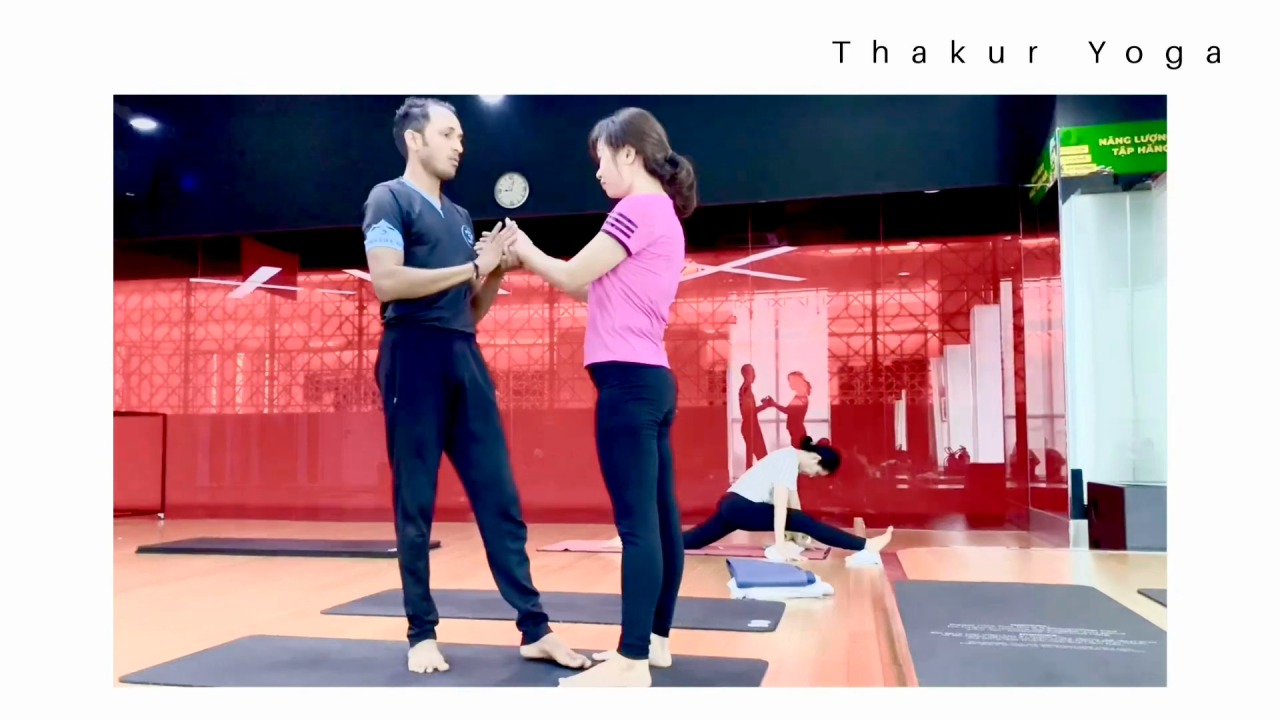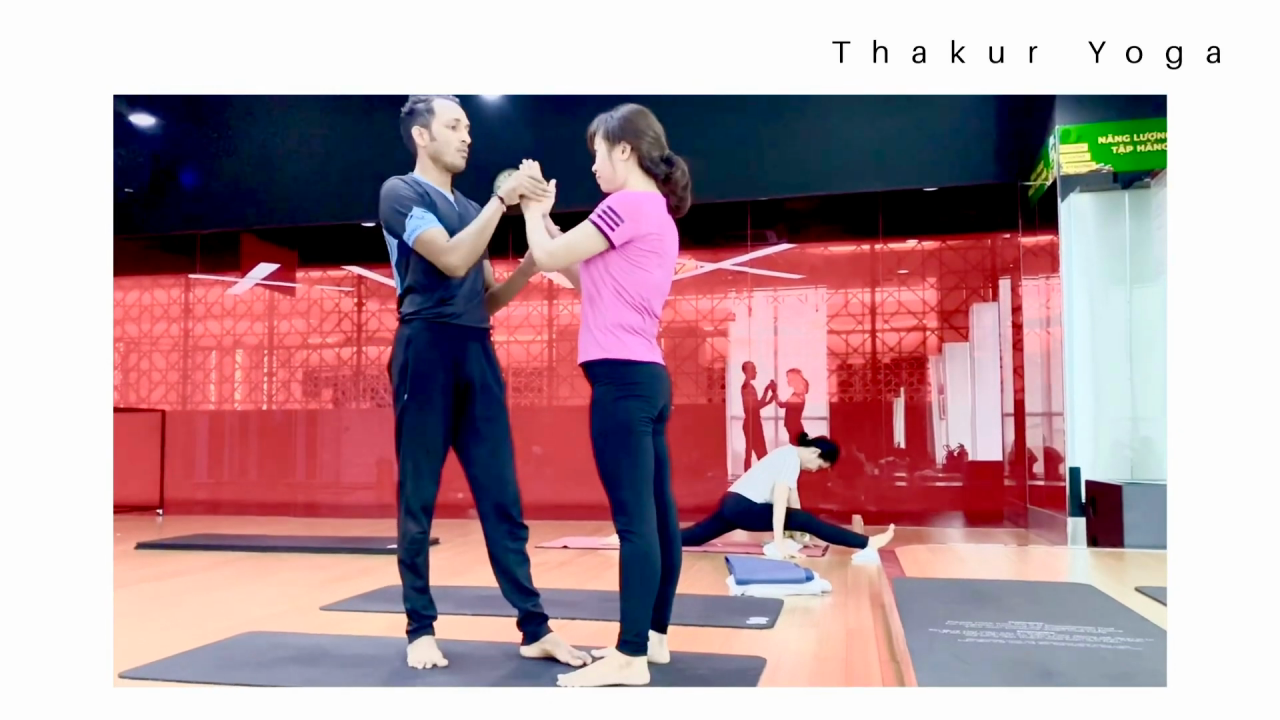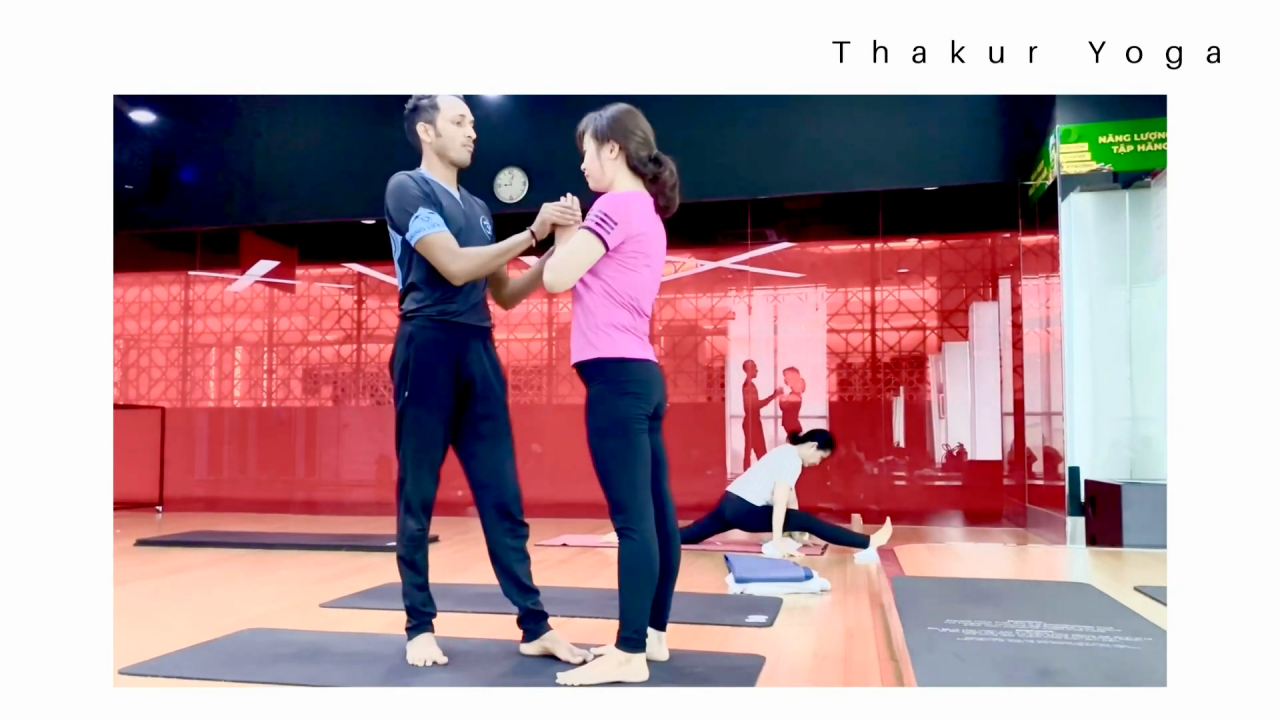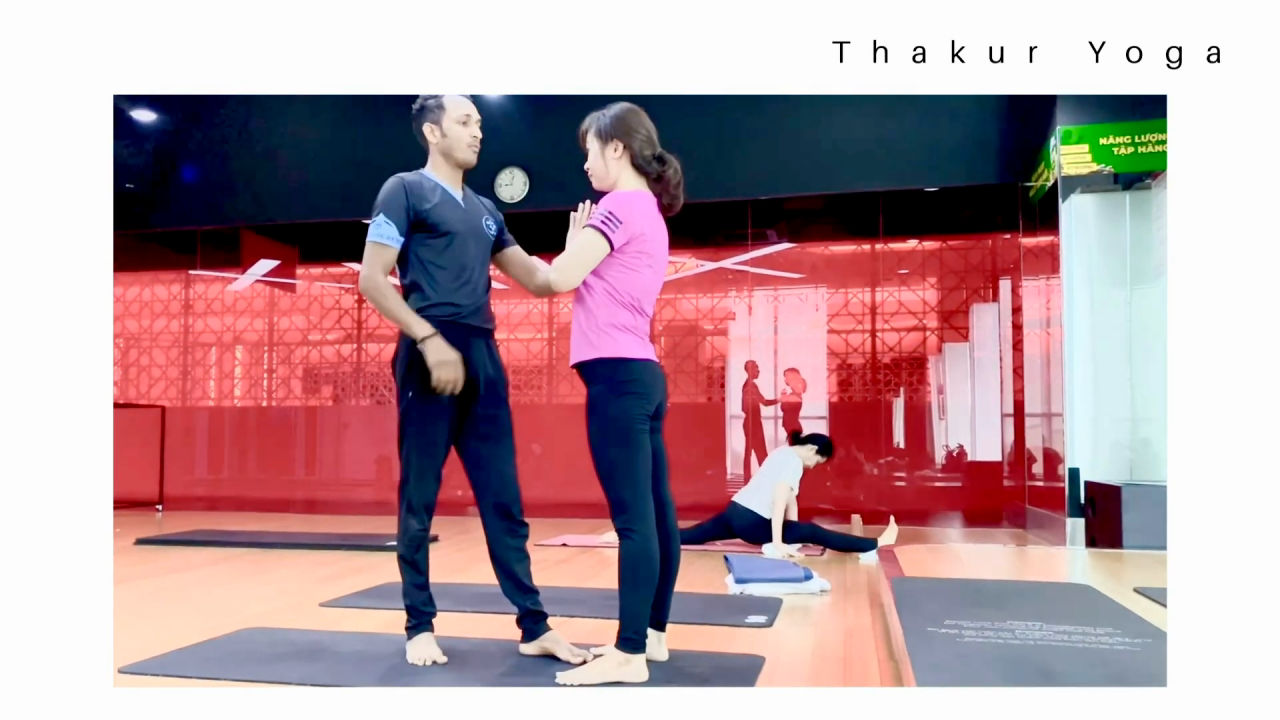
dt=0.7s
person 1, frame 1
left shoulder: (639, 209)
right shoulder: (663, 215)
left elbow: (574, 276)
right elbow: (597, 289)
left wrist: (524, 250)
right wrist: (530, 259)
left hip: (628, 379)
right hip: (651, 380)
left knee: (637, 523)
right knee: (659, 517)
left ankle: (632, 660)
right ankle: (654, 639)
person 1, frame 2
left shoulder: (630, 205)
right shoulder: (657, 215)
left elbow: (546, 257)
right elbow: (586, 276)
left wrist: (533, 212)
right wrist: (545, 219)
left hip: (622, 378)
right hip: (647, 377)
left knee: (634, 520)
right knee: (656, 514)
left ankle: (630, 656)
right ankle: (652, 636)
person 1, frame 3
left shoulder: (617, 205)
right shoulder: (645, 212)
left elbow: (557, 279)
right elbow: (589, 279)
left wrist: (564, 238)
right wrist: (570, 239)
left hip: (616, 375)
right hip: (640, 375)
left knee: (631, 516)
right knee: (655, 510)
left ankle: (628, 652)
right ankle: (651, 633)
person 1, frame 4
left shoulder: (621, 205)
right shoulder: (649, 212)
left elbow: (562, 278)
left wrist: (575, 239)
right wrist: (581, 244)
left hip: (617, 375)
right hip: (642, 374)
left knee: (633, 517)
right knee: (655, 512)
left ankle: (629, 653)
right ankle: (651, 634)
person 2, frame 1
left shoulder: (460, 216)
right shoulder: (390, 198)
right elbow: (386, 281)
left wrist: (496, 271)
right wrist: (473, 267)
left hip: (465, 357)
right hip: (413, 354)
left knee: (499, 496)
right knee: (416, 503)
left ankle: (534, 628)
right ankle: (421, 633)
person 2, frame 2
left shoulder: (469, 207)
right shoulder: (400, 192)
right elbow: (453, 260)
left wrist: (535, 257)
right wrist: (503, 198)
left hip: (477, 353)
right hip: (427, 349)
left knee: (502, 497)
right knee: (418, 499)
left ankle: (534, 628)
right ankle: (420, 629)
person 2, frame 3
left shoulder: (477, 207)
right shoulder: (407, 187)
left elbow: (504, 294)
right elbow: (455, 267)
left wrist: (551, 256)
right wrist: (532, 232)
left hip: (480, 351)
right hip: (428, 347)
left knee: (502, 496)
right knee: (418, 496)
left ankle: (534, 625)
right ankle: (420, 626)
person 2, frame 4
left shoulder: (485, 209)
right shoulder: (405, 190)
left elbow: (538, 281)
right elbow: (372, 278)
right wrist: (428, 338)
left hip: (482, 354)
right hip: (428, 354)
left knee: (503, 496)
right knee: (419, 497)
left ankle: (534, 626)
right ankle: (419, 626)
person 3, frame 1
left shoulder: (791, 459)
right shoulder: (789, 460)
left elbow: (793, 501)
right elbow: (780, 505)
left wrist: (797, 536)
right wrist: (780, 544)
left hip: (732, 505)
right hip: (742, 507)
left knee: (695, 541)
right knee: (806, 521)
right ankle: (865, 545)
person 3, frame 2
left shoulder: (790, 455)
right shoulder: (791, 458)
left elbow: (792, 498)
right elbow: (780, 501)
left wrist: (796, 534)
right wrist: (779, 541)
left hip: (732, 504)
right hip: (744, 507)
left knee: (696, 537)
right knee: (808, 521)
right ankle: (867, 543)
person 3, frame 3
left shoulder: (787, 452)
right shoulder: (792, 459)
left elbow: (790, 498)
right elbow: (780, 500)
left wrist: (794, 532)
right wrist: (778, 541)
left hip: (731, 503)
right hip: (744, 509)
left knee: (693, 534)
right knee: (809, 521)
right ankle: (868, 542)
person 3, frame 4
left shoulder: (783, 453)
right shoulder: (794, 462)
left elbow: (789, 498)
right elbow: (779, 500)
left wrist: (794, 533)
right wrist: (778, 542)
left hip: (735, 512)
right hip: (751, 522)
left knee: (695, 536)
right knee: (814, 533)
